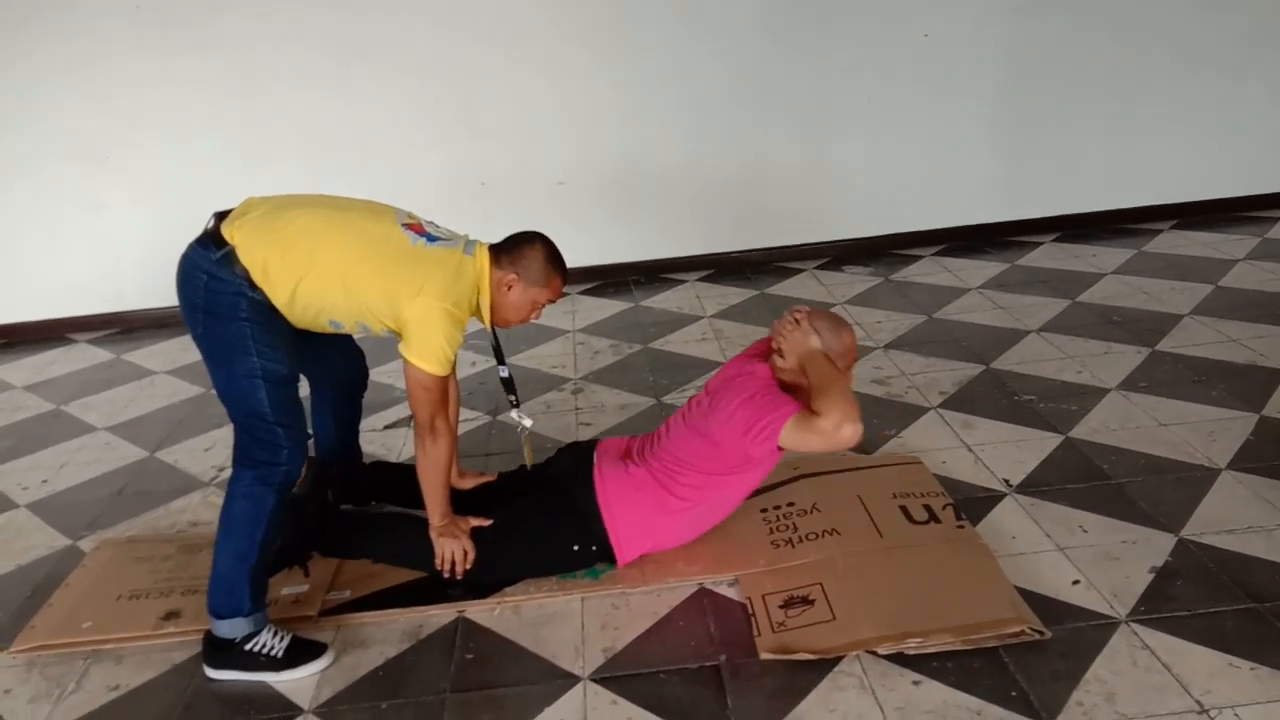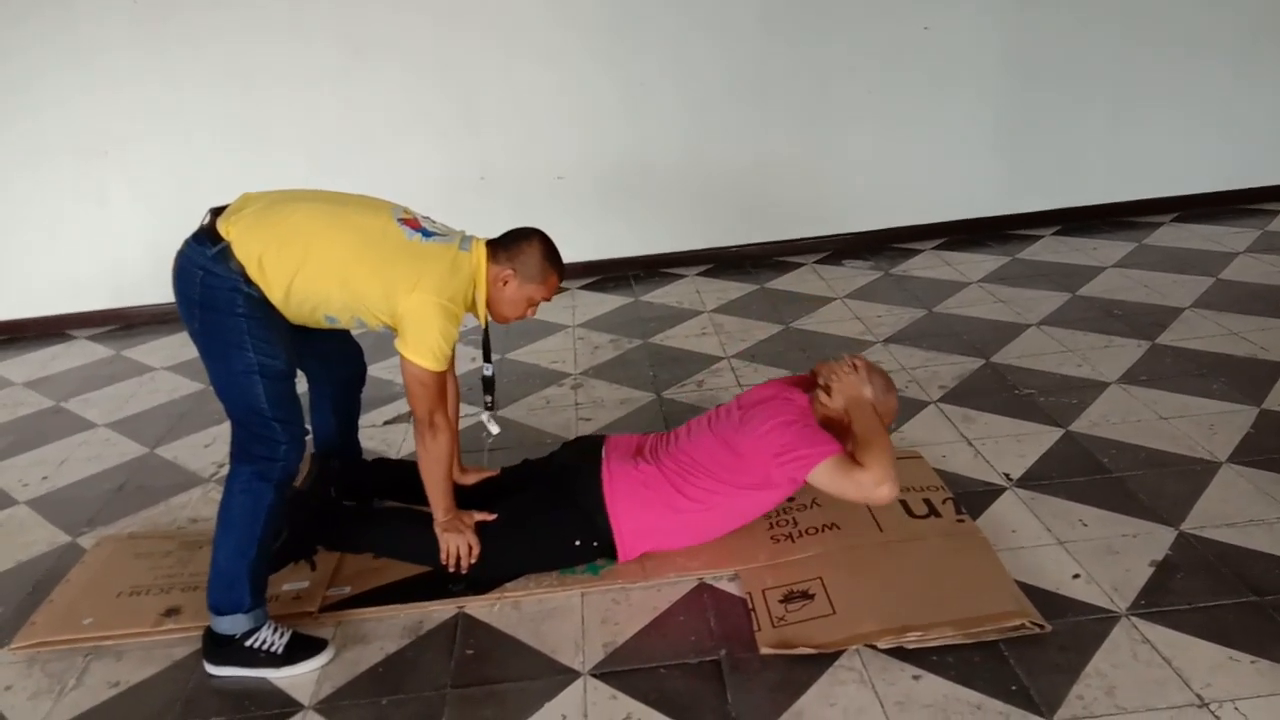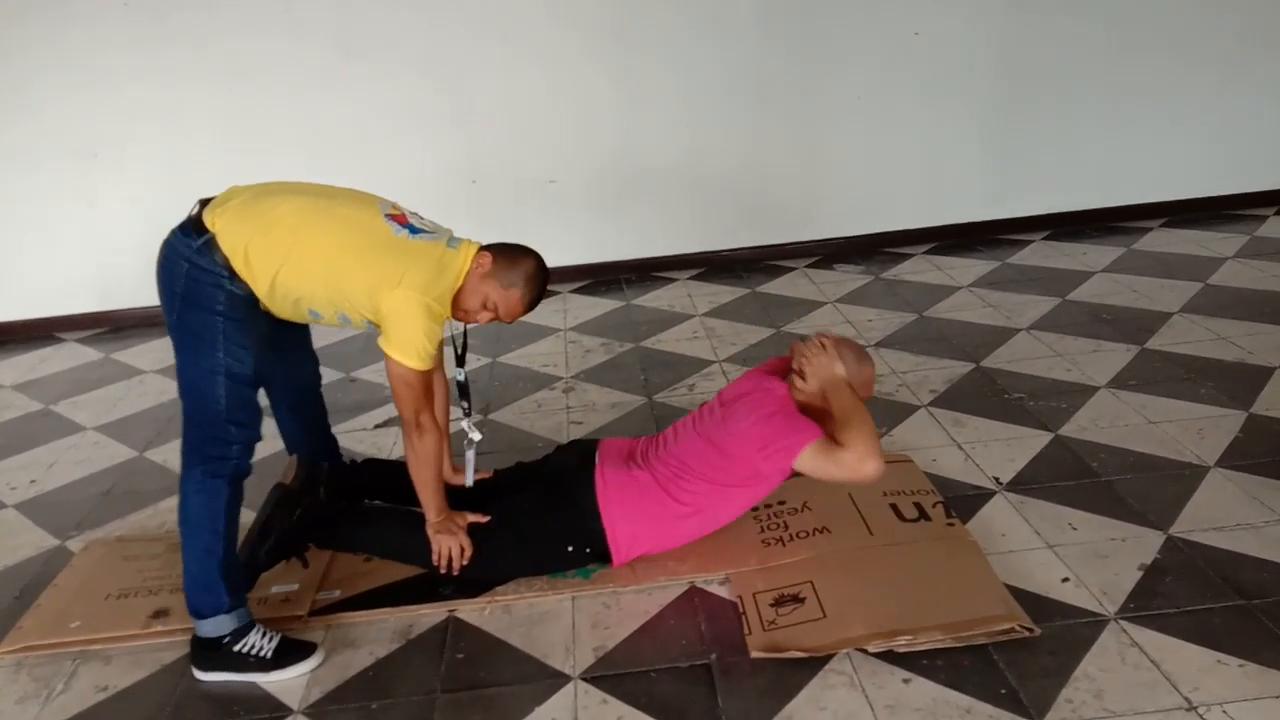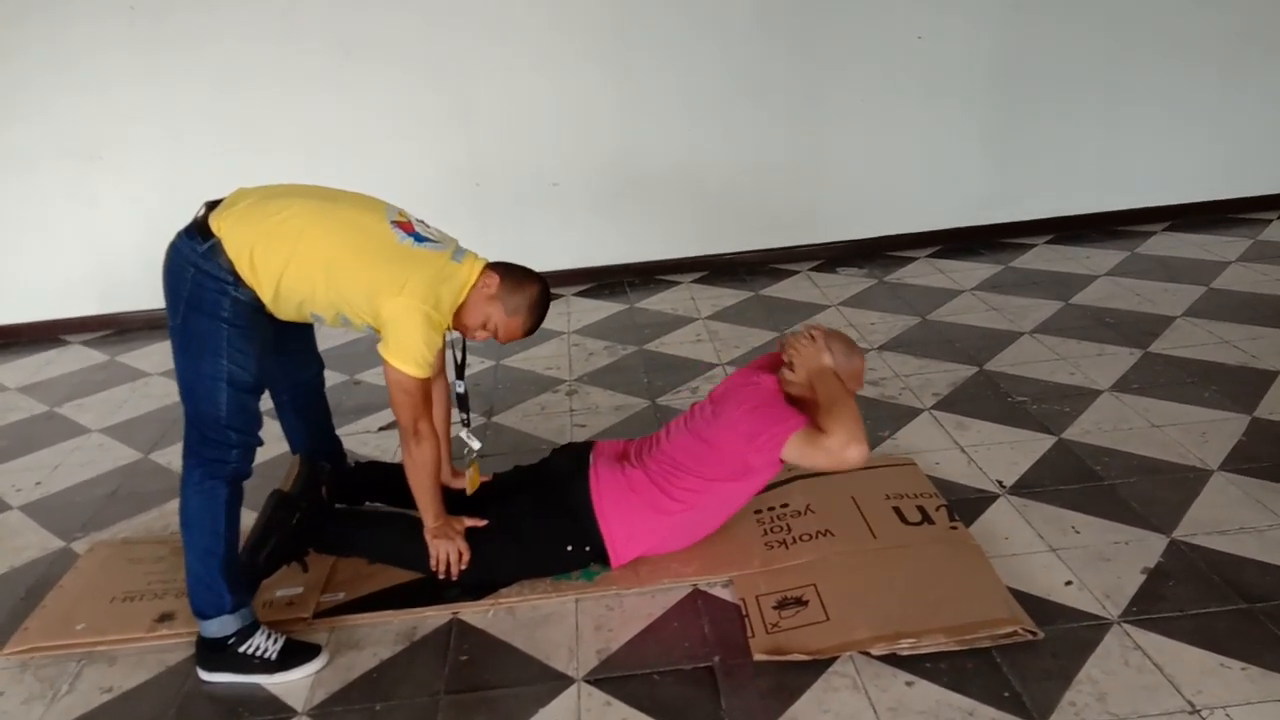
dt=0.5s
person 1, frame 1
left shoulder: (758, 362)
right shoulder: (762, 405)
left elbow: (786, 340)
right elbow: (843, 429)
right wrist: (813, 354)
left hip: (591, 468)
right hip: (592, 523)
left knee: (466, 501)
left ankle: (340, 486)
right ankle: (312, 527)
person 1, frame 2
left shoulder: (789, 392)
right shoulder: (795, 433)
left elbow: (818, 378)
right elbow: (878, 484)
right wrist: (860, 406)
left hip: (596, 465)
right hip: (595, 518)
left knee: (469, 498)
left ankle: (339, 483)
right ankle: (317, 522)
person 1, frame 3
left shoulder: (772, 379)
right shoulder: (776, 422)
left elbow: (801, 359)
right elbow: (863, 462)
right wrist: (837, 385)
left hip: (589, 467)
right hip: (589, 525)
left knee: (464, 501)
left ankle: (333, 480)
right ankle: (308, 520)
person 1, frame 4
left shoulder: (763, 377)
right shoulder: (767, 415)
left elbow: (790, 356)
right elbow: (849, 450)
right wrist: (821, 378)
left hip: (584, 471)
right hip: (586, 526)
left knee: (461, 502)
left ankle: (330, 482)
right ankle: (307, 527)
person 2, frame 1
left shoulder: (462, 263)
right shoulder: (441, 302)
left elbow: (443, 382)
right elbow: (431, 425)
left wrist: (453, 474)
right wrist: (441, 522)
left hip: (254, 251)
right hip: (226, 283)
left knee: (342, 374)
right knee: (276, 453)
right ankle: (235, 633)
person 2, frame 2
left shoulder: (457, 258)
right shoulder: (435, 297)
left elbow: (442, 377)
right elbow: (431, 421)
left wrist: (454, 469)
right wrist: (445, 518)
left hip: (254, 246)
right hip: (222, 278)
left knee: (341, 370)
right knee: (273, 449)
right ankle: (234, 629)
person 2, frame 3
left shoulder: (443, 259)
right shoulder: (417, 295)
left elbow: (432, 374)
right elbow: (418, 420)
left wrist: (446, 469)
right wrist: (437, 518)
left hip: (243, 242)
right hip: (208, 269)
left knee: (298, 384)
right knee: (224, 446)
right ankle: (219, 633)
person 2, frame 4
left shoulder: (453, 270)
right shoulder: (418, 305)
left elbow: (433, 379)
right elbow: (416, 430)
left wrist: (446, 473)
right wrist: (435, 525)
left hip: (253, 249)
right hip: (213, 271)
left knee: (303, 387)
right knee: (223, 450)
right ankle: (224, 635)
